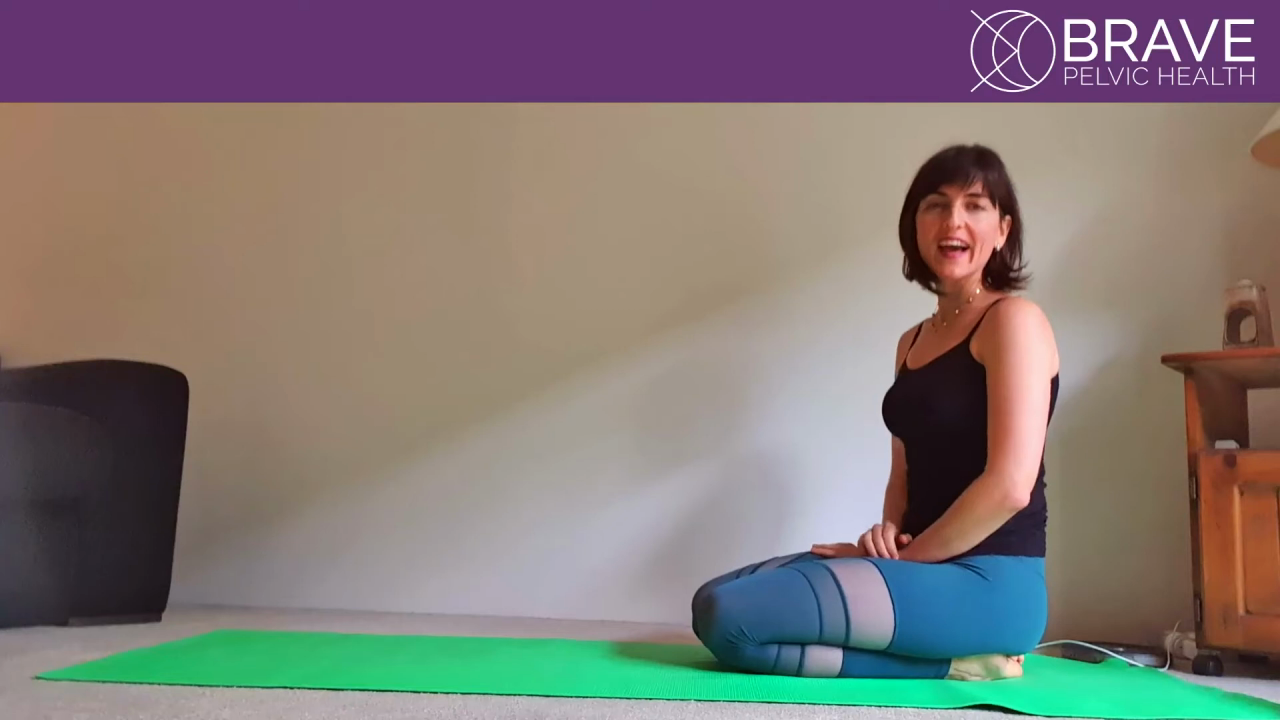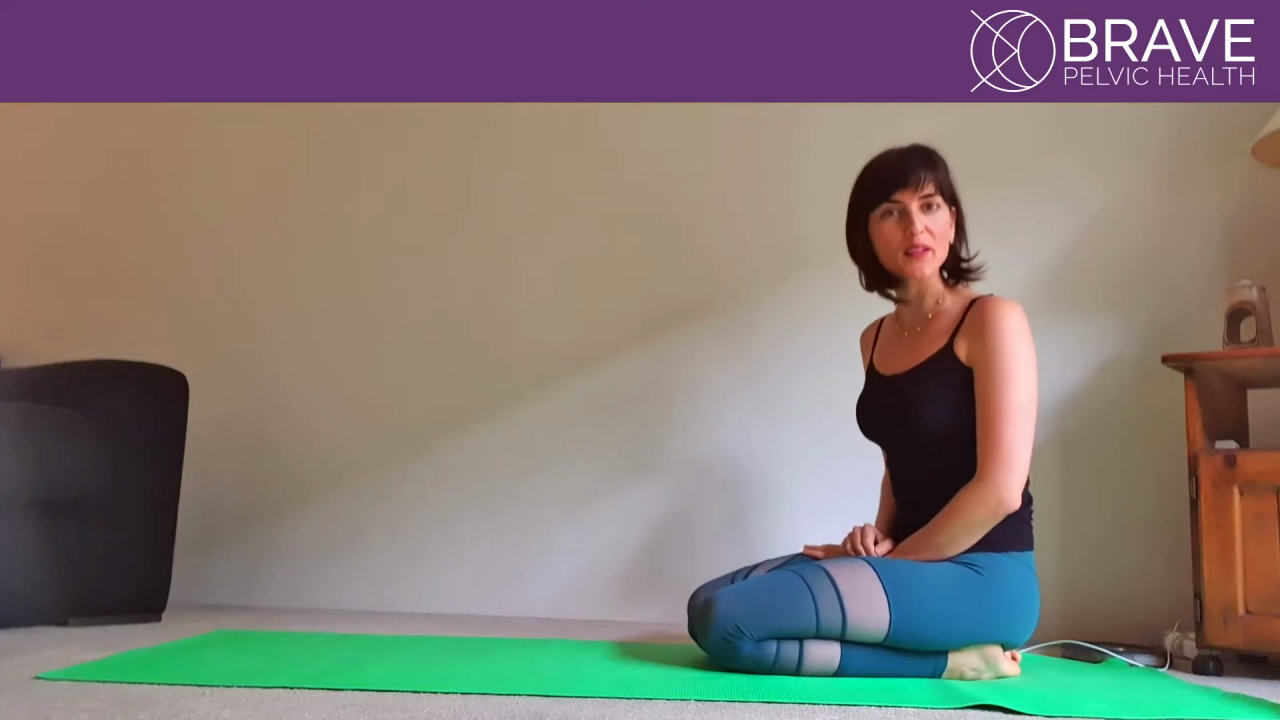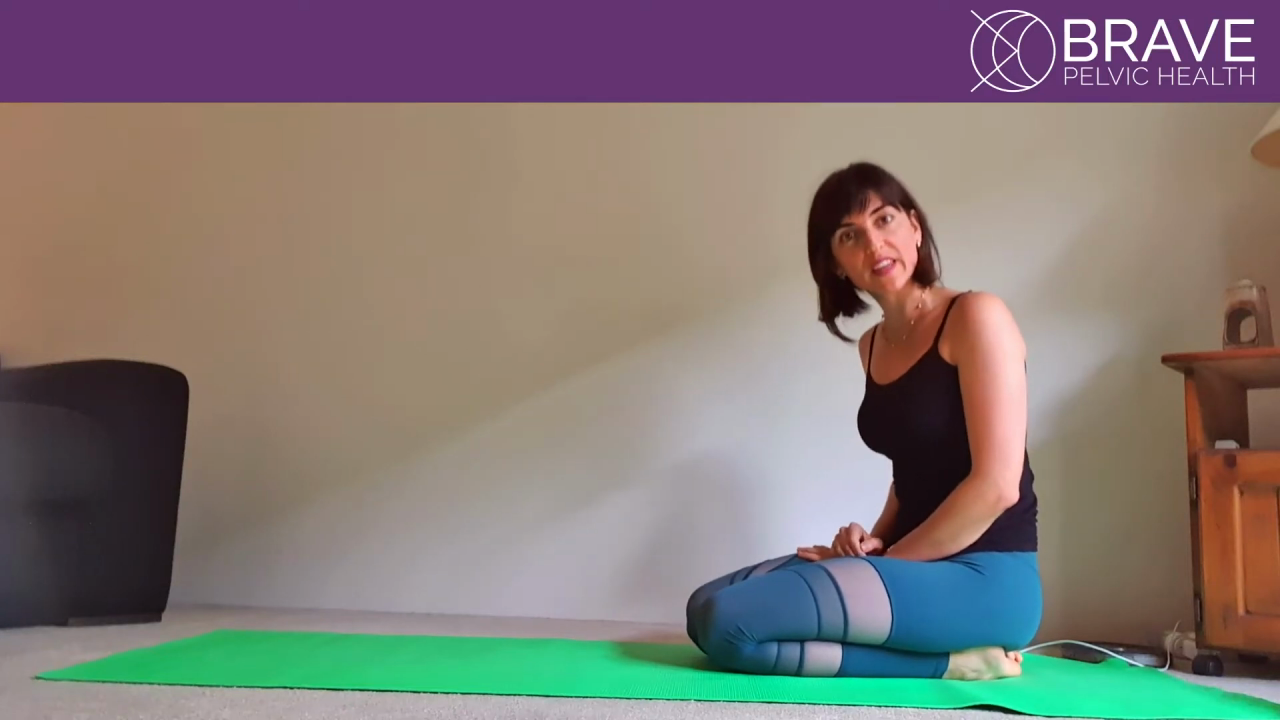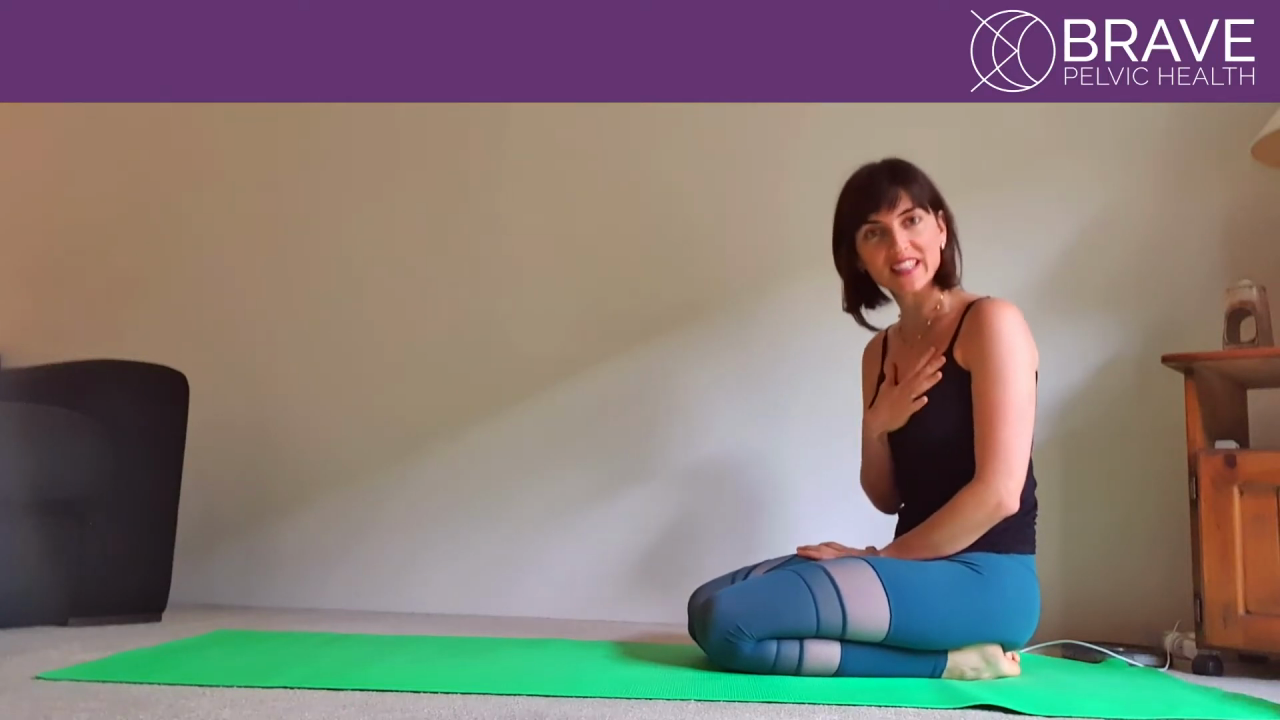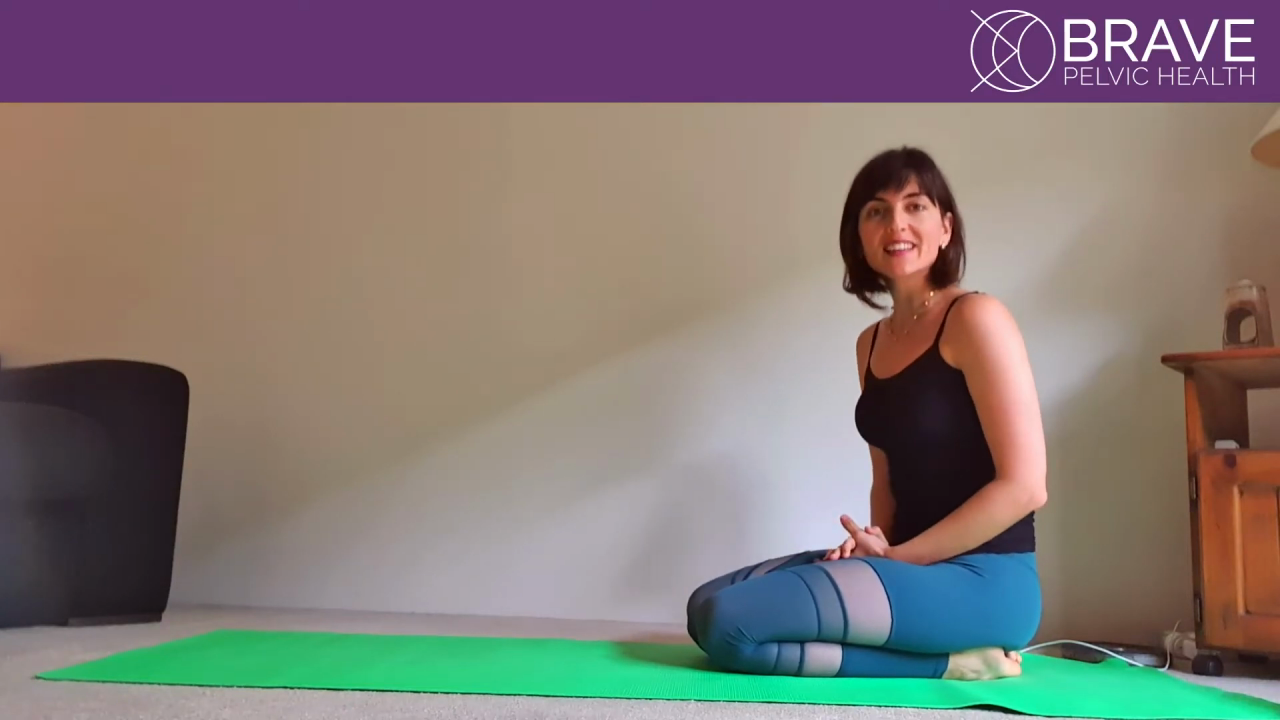
dt=1s
person 1, frame 1
left shoulder: (1015, 320)
right shoulder: (912, 342)
left elbow: (1009, 485)
left wrist: (905, 558)
right wrist: (888, 536)
left hip: (988, 586)
right hip: (930, 568)
left knee: (732, 619)
right knee: (715, 603)
left ankle: (957, 659)
person 1, frame 2
left shoulder: (993, 320)
right shoulder: (875, 338)
left elbow: (1000, 490)
left wrist: (893, 560)
right wrist: (881, 539)
left hip: (982, 580)
right hip: (918, 565)
left knee: (729, 621)
right knee: (707, 608)
left ankle: (956, 656)
person 1, frame 3
left shoulder: (976, 317)
right shoulder: (873, 345)
left elbow: (997, 486)
left wrist: (891, 559)
right wrist: (876, 542)
left hip: (984, 581)
right hip: (919, 567)
left knee: (730, 622)
right knee: (708, 608)
left ankle: (956, 657)
person 1, frame 4
left shoulder: (991, 322)
right shoulder: (880, 350)
left elbow: (999, 493)
left wrist: (882, 558)
right wrist: (876, 427)
left hip: (983, 582)
right hip: (920, 570)
left knee: (730, 622)
right knee: (709, 606)
left ankle: (948, 658)
person 1, frame 5
left shoulder: (975, 318)
right shoulder: (871, 344)
left elbow: (1023, 486)
left wrist: (897, 559)
right wrist: (876, 545)
left hip: (983, 582)
right hip: (913, 567)
left knee: (731, 624)
right knee: (707, 608)
left ankle: (954, 656)
